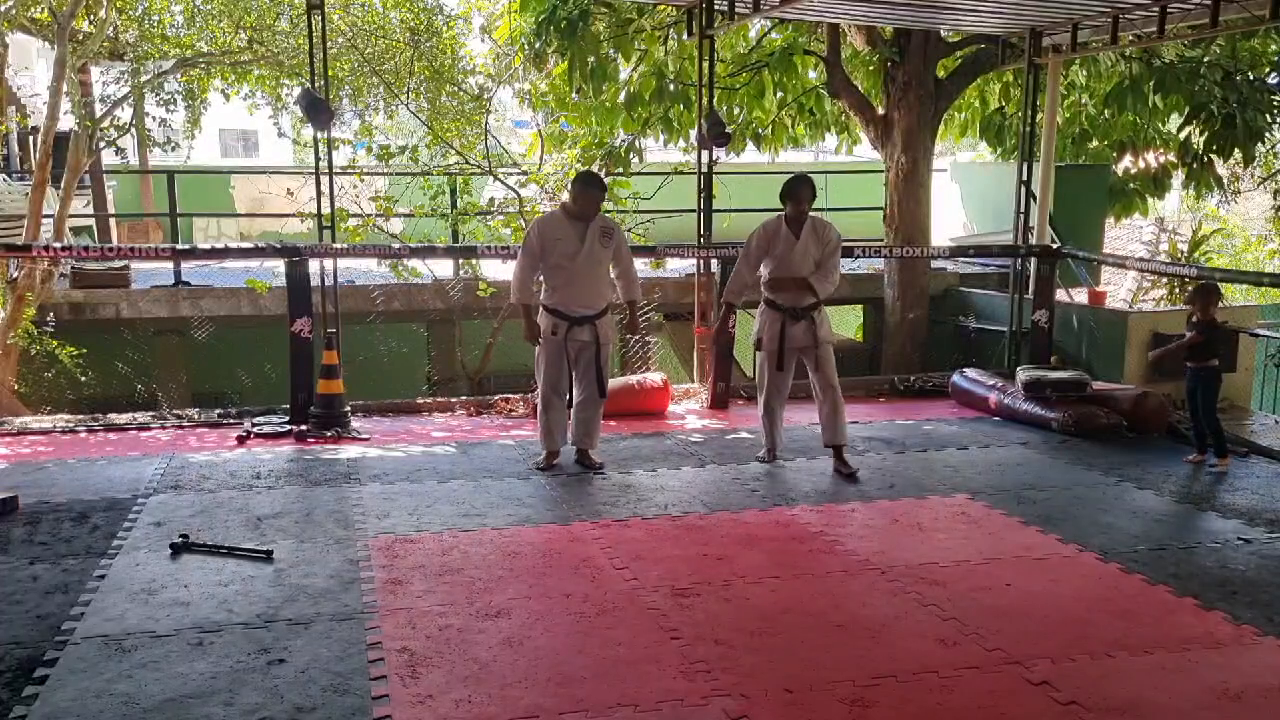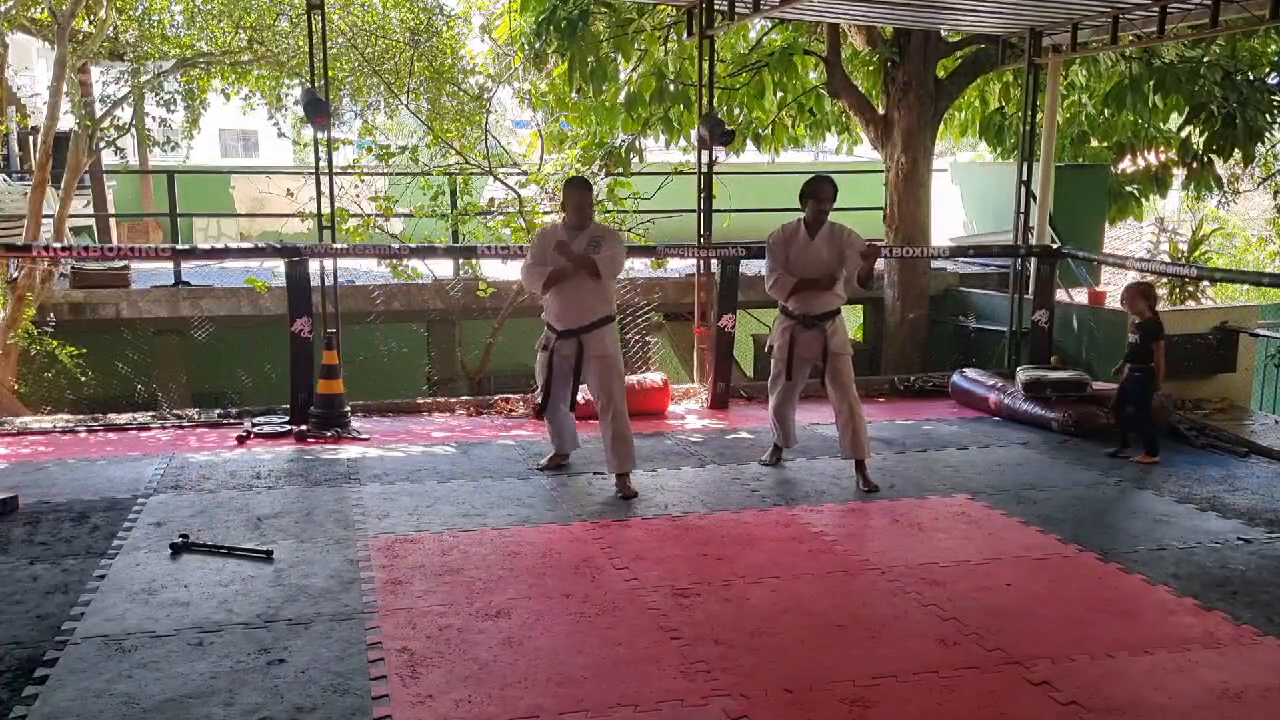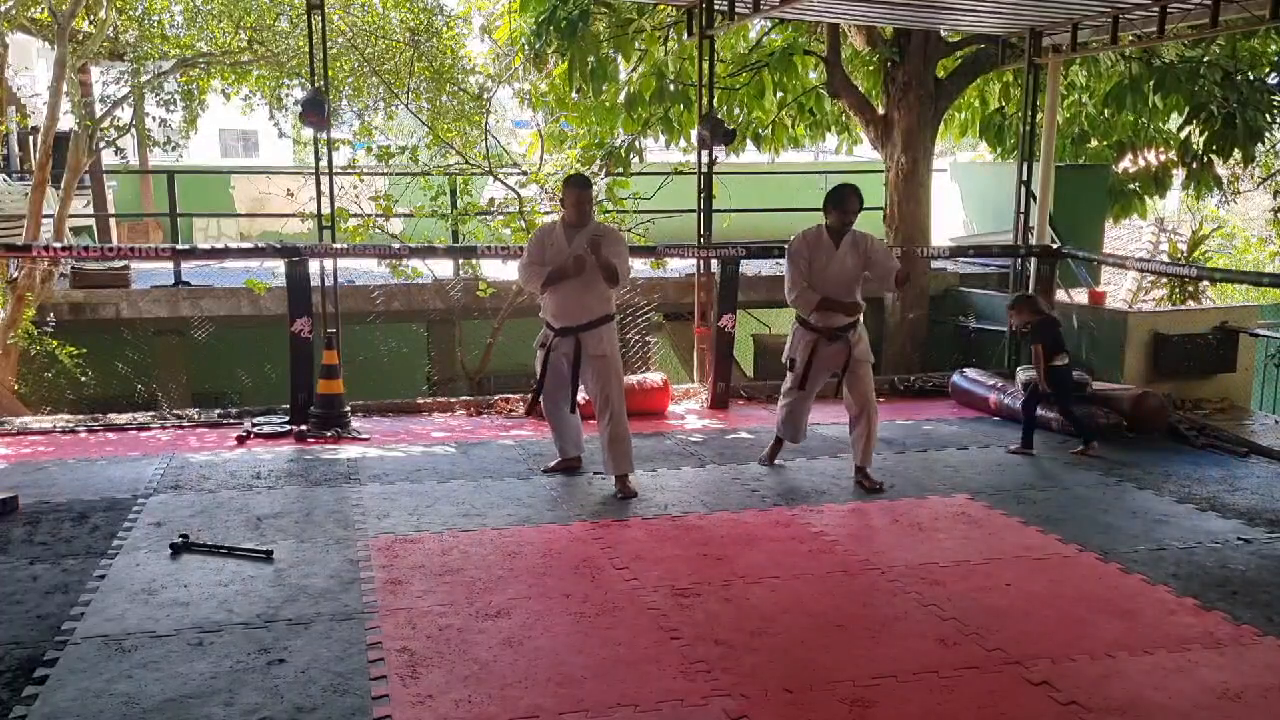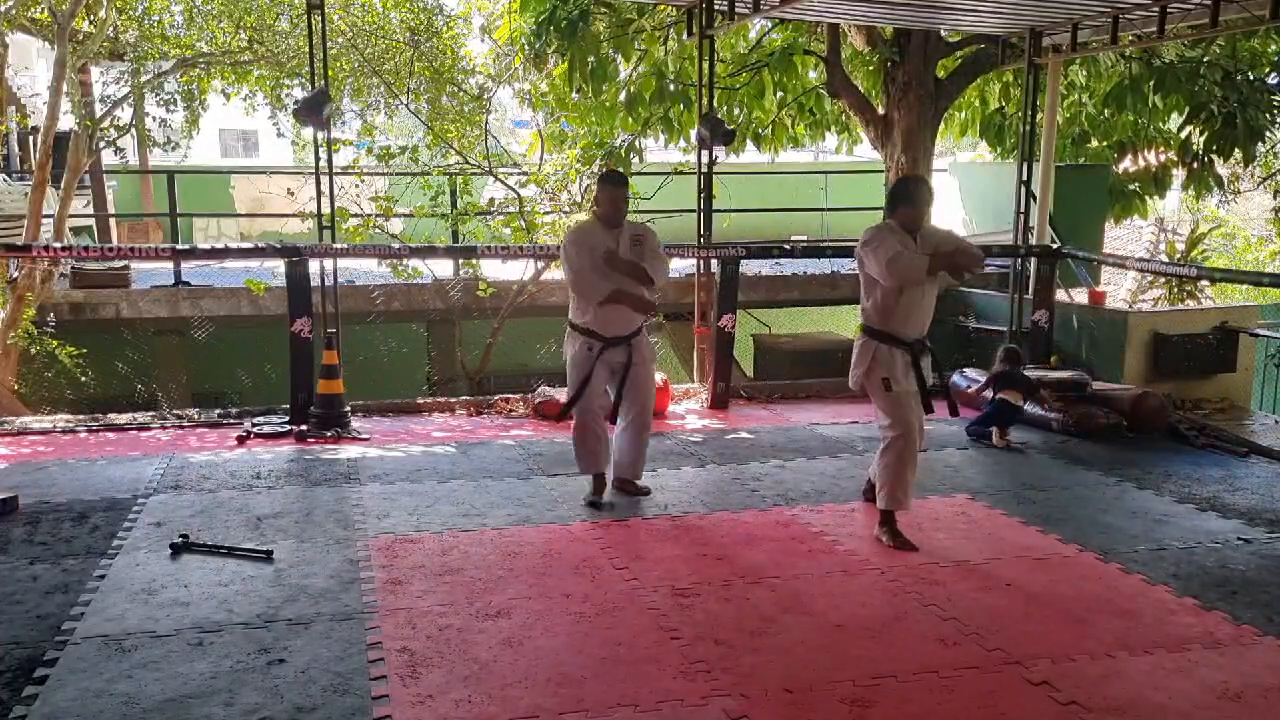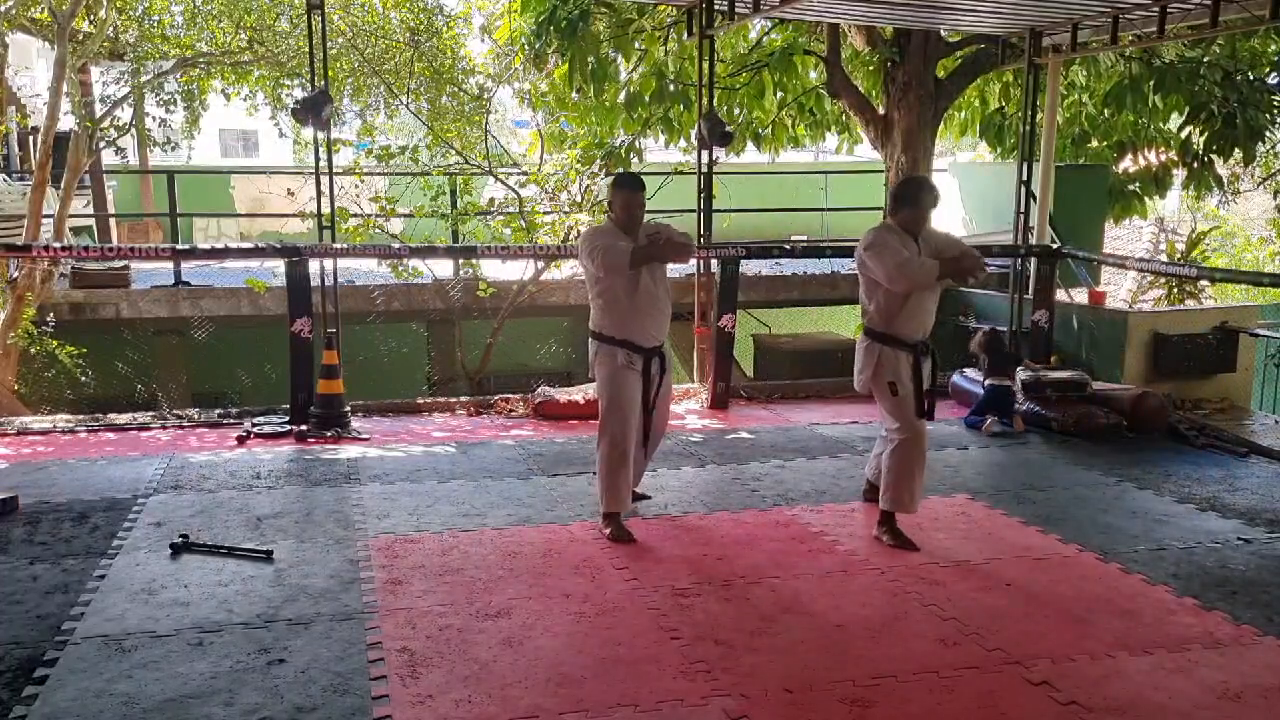
dt=1s
person 1, frame 1
left shoulder: (825, 231)
right shoulder: (766, 232)
left elbow: (829, 278)
right elbow: (743, 273)
left wrist: (790, 283)
right wrist: (726, 314)
left hip: (812, 319)
right hip: (775, 318)
left knee: (829, 387)
right knee: (771, 391)
left ankle: (838, 455)
right ankle: (771, 445)
person 1, frame 2
left shoulder: (844, 236)
right shoulder: (782, 237)
left elbow: (862, 281)
right elbow: (775, 283)
left wrist: (869, 264)
right wrist: (815, 283)
left hip: (829, 327)
right hip: (791, 326)
left knee: (846, 396)
right knee: (781, 394)
left ankle: (861, 468)
right ankle: (779, 444)
person 1, frame 3
left shoulder: (865, 244)
right shoulder: (803, 243)
left elbow: (892, 280)
right elbow: (797, 295)
left wrist: (903, 271)
right wrist: (838, 305)
left hip: (850, 337)
right hip: (812, 336)
left knee: (864, 404)
right knee: (795, 397)
left ankle: (861, 470)
right ankle: (779, 441)
person 1, frame 4
left shoulder: (929, 236)
right shoulder: (876, 239)
left elbow: (971, 256)
right elbow: (896, 271)
left wrist: (956, 259)
right wrist: (940, 262)
left hip: (912, 351)
right hip: (882, 351)
left knee: (911, 430)
right knee: (902, 432)
left ankle: (873, 487)
right ankle: (887, 523)
person 1, frame 5
left shoulder: (928, 238)
right shoulder: (877, 240)
left elbow: (971, 258)
right elbow: (906, 273)
left wrist: (957, 266)
right wrist: (951, 266)
left hip: (912, 352)
right hip: (886, 353)
left knee: (898, 425)
right knee: (910, 433)
left ankle: (874, 485)
right ankle: (887, 522)
person 2, frame 1
left shoulder: (610, 229)
right shoulder: (544, 226)
left elbow: (625, 271)
right elbow: (524, 274)
left wrist: (633, 313)
right wrist: (528, 319)
left hip: (597, 323)
right hip: (556, 323)
left knee: (593, 391)
right knee: (552, 390)
left ankle: (583, 449)
right ankle: (551, 449)
person 2, frame 2
left shoulder: (608, 236)
right shoulder: (544, 237)
left elbow: (608, 267)
right elbow: (530, 277)
left wrist: (572, 257)
right wrist: (567, 271)
left hip: (598, 334)
right hip: (556, 335)
left knee: (612, 402)
right knee: (552, 398)
left ankle: (623, 474)
right ankle: (561, 450)
person 2, frame 3
left shoulder: (609, 236)
right shoulder: (543, 236)
left elbow: (618, 277)
right elbow: (527, 275)
left wrist: (600, 257)
right wrist: (565, 270)
left hip: (596, 334)
right hip: (555, 334)
left knee: (610, 403)
right knee: (554, 400)
left ankle: (621, 475)
right ankle: (570, 455)
person 2, frame 4
left shoulder: (642, 234)
right shoulder: (578, 237)
left elbow: (657, 273)
right elbow: (583, 287)
left wrist: (622, 265)
right wrist: (633, 300)
left hip: (632, 342)
right hip: (588, 342)
left knee: (639, 412)
right knee: (587, 411)
left ankle: (626, 475)
right ankle: (598, 476)
person 2, frame 5
left shoulder: (656, 232)
right shoulder: (595, 238)
left elbow: (684, 248)
right elbow: (611, 259)
left wrist: (654, 248)
right wrist: (654, 249)
left hip: (652, 351)
right hip: (615, 352)
left knee: (652, 427)
right knee: (619, 431)
left ankle: (624, 486)
right ankle: (611, 514)
